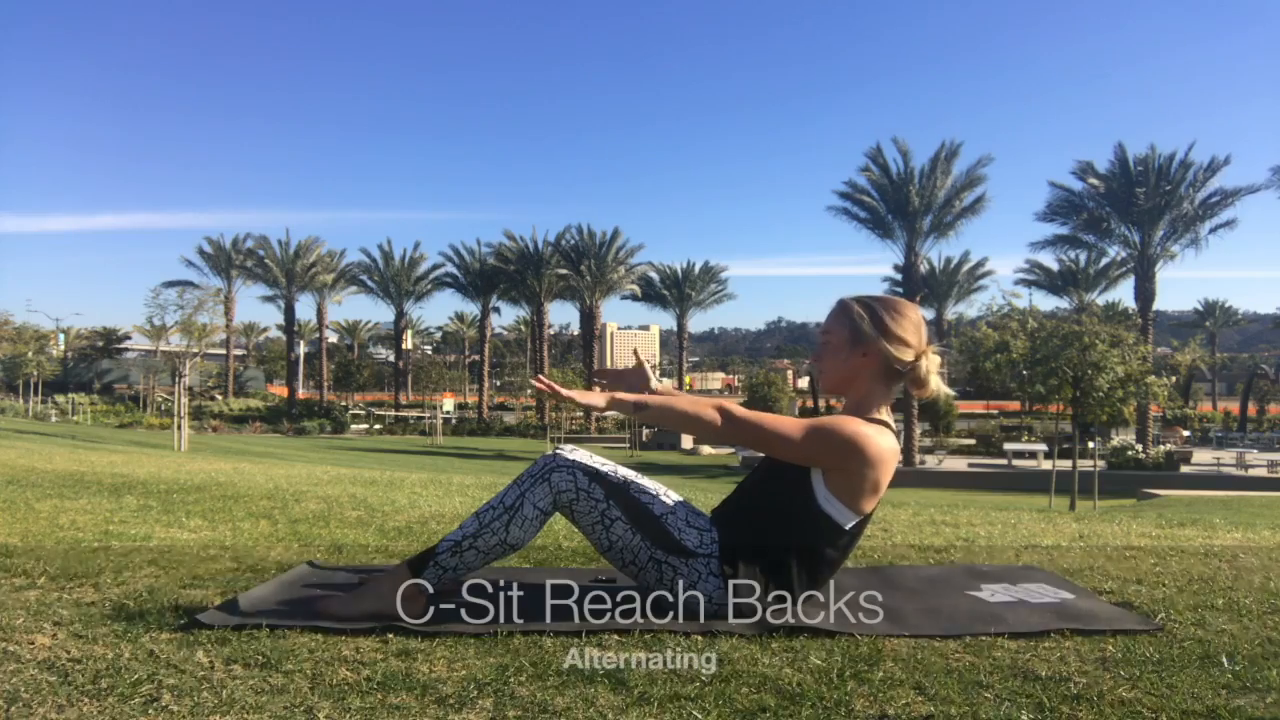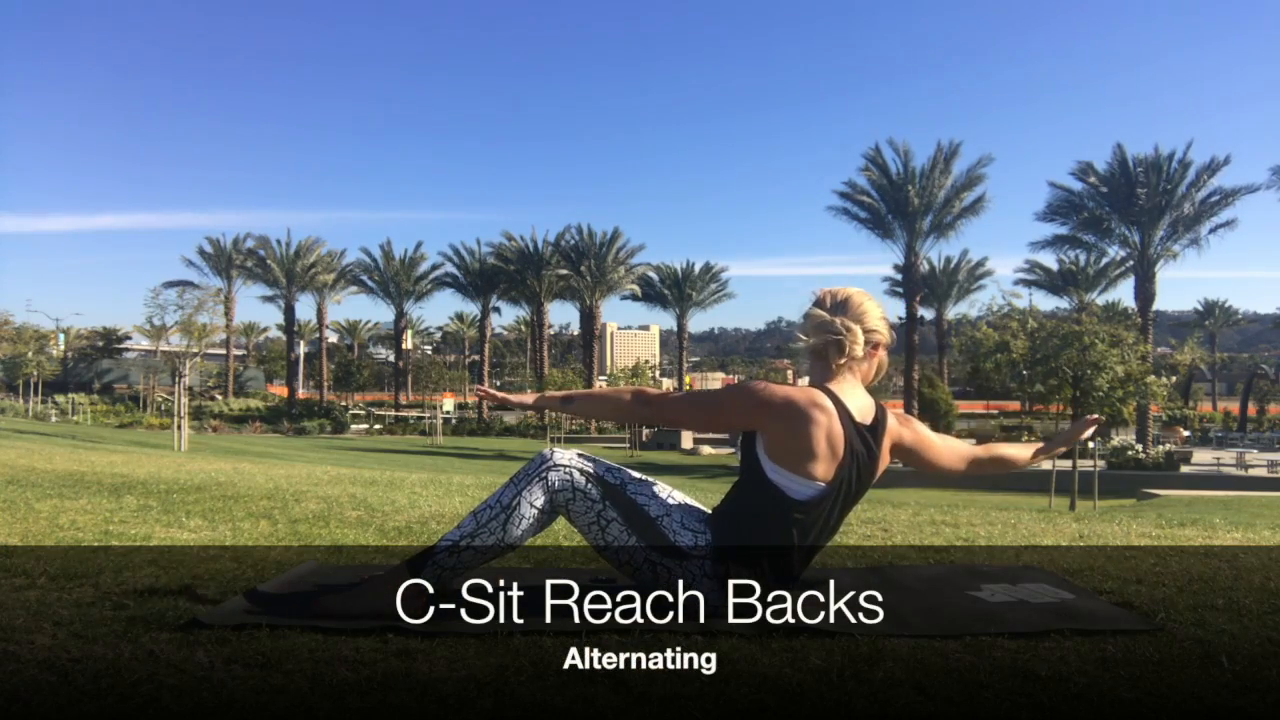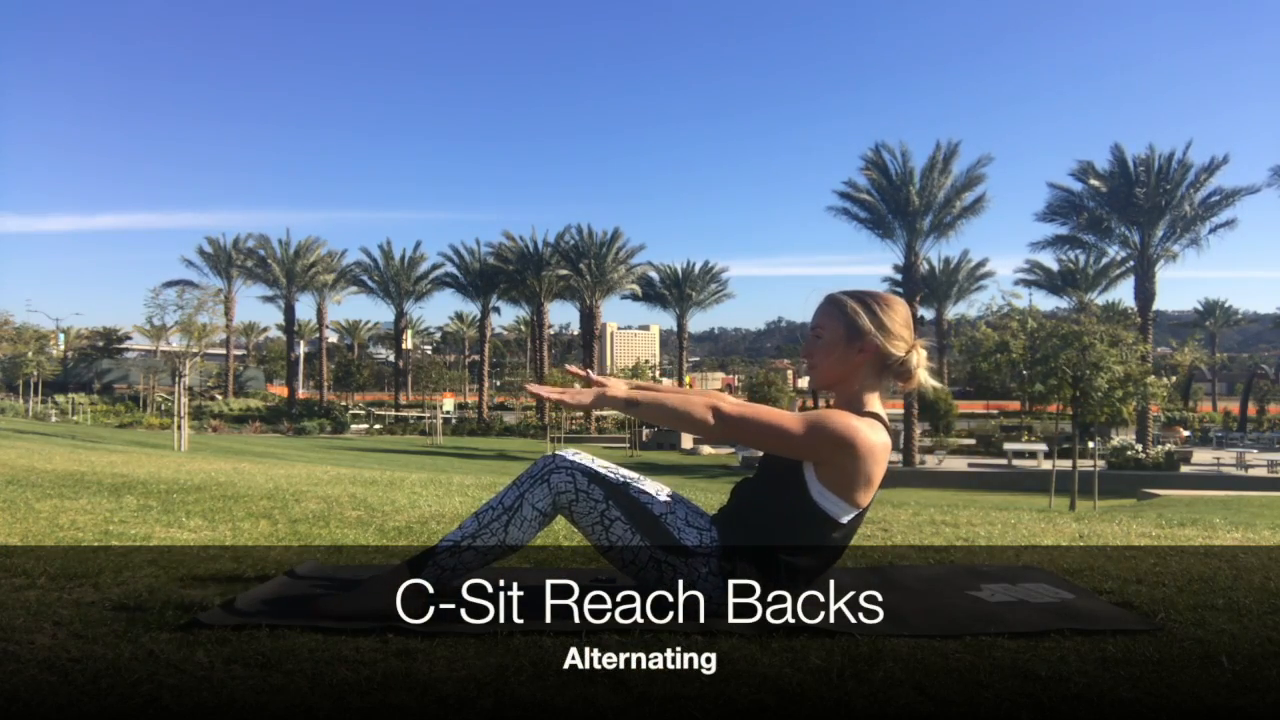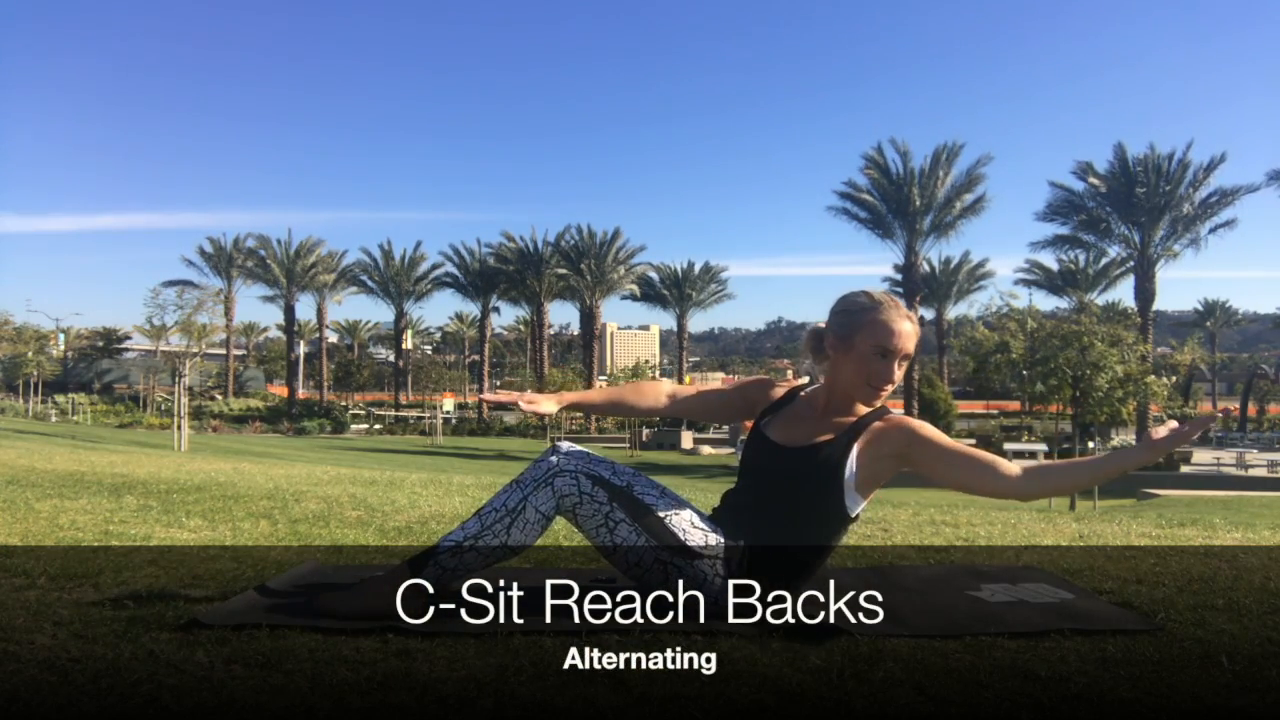
dt=1s
person 1, frame 1
left shoulder: (860, 441)
right shoulder: (856, 429)
left elbow: (729, 423)
right elbow: (751, 423)
left wrist: (613, 400)
right wrist: (648, 390)
left hip: (721, 580)
right hip: (723, 555)
left knee: (561, 475)
right knee: (564, 463)
left ankle: (410, 584)
right ankle: (418, 576)
person 1, frame 2
left shoulder: (787, 405)
right shoulder: (893, 427)
left elbow: (652, 407)
right elbow: (979, 456)
left wrist: (540, 398)
right wrist: (1052, 442)
left hip: (711, 573)
right hip: (741, 564)
left knee: (556, 471)
right knee: (566, 472)
left ankle: (405, 583)
right ankle: (418, 576)
person 1, frame 3
left shoulder: (853, 436)
right shoulder: (836, 422)
left elbow: (714, 417)
right elbow: (725, 403)
left wrist: (607, 397)
right wrist: (618, 389)
left hip: (722, 580)
right hip: (720, 552)
left knee: (562, 471)
right knee: (566, 469)
left ankle: (410, 582)
right ankle: (418, 575)
person 1, frame 4
left shoulder: (891, 437)
right shoulder: (773, 398)
left elbow: (1019, 480)
right elbow: (668, 398)
left wrist: (1147, 451)
right wrist: (562, 399)
left hip: (742, 588)
right hip: (709, 558)
left knee: (561, 478)
right knee: (563, 463)
left ankle: (416, 584)
right ankle: (429, 573)
